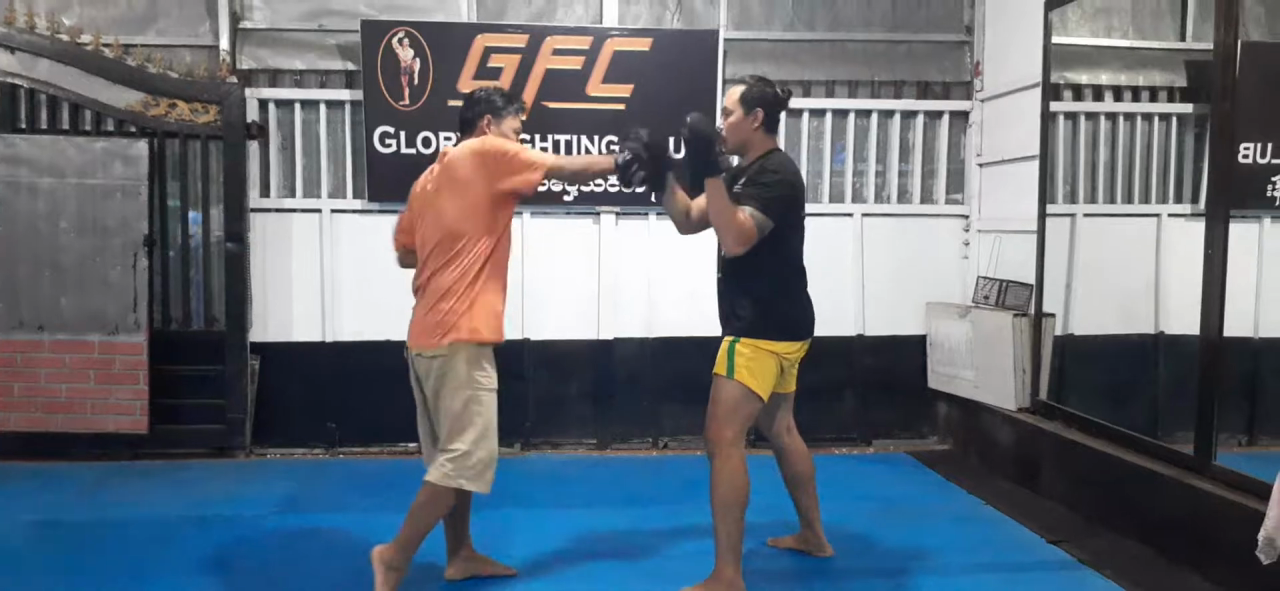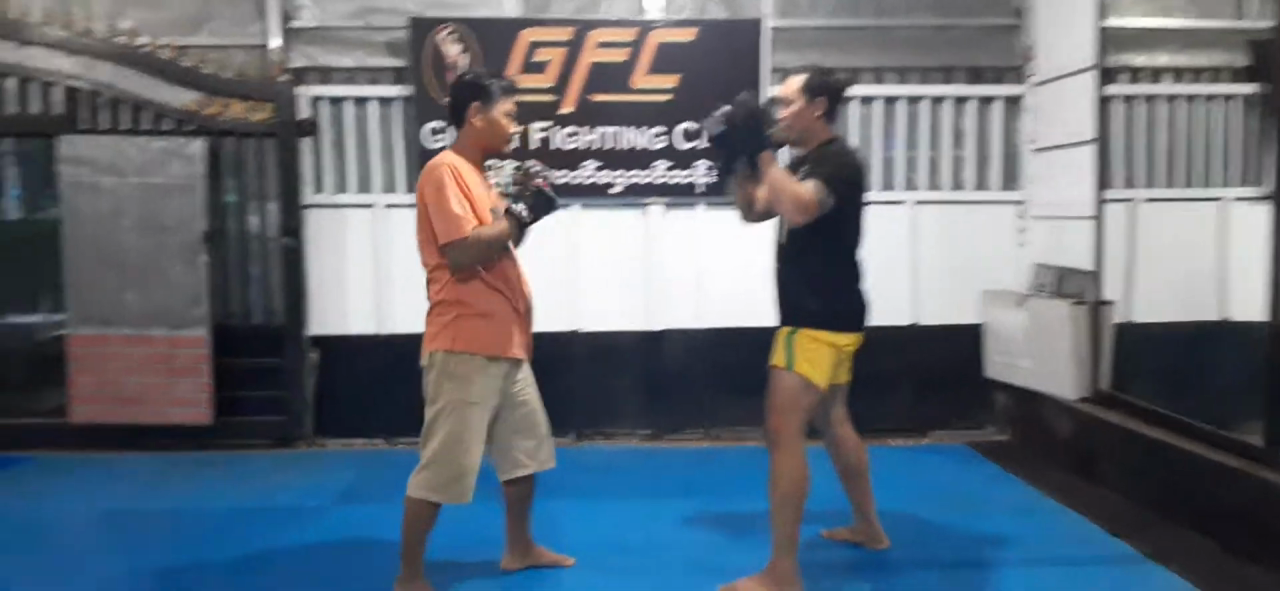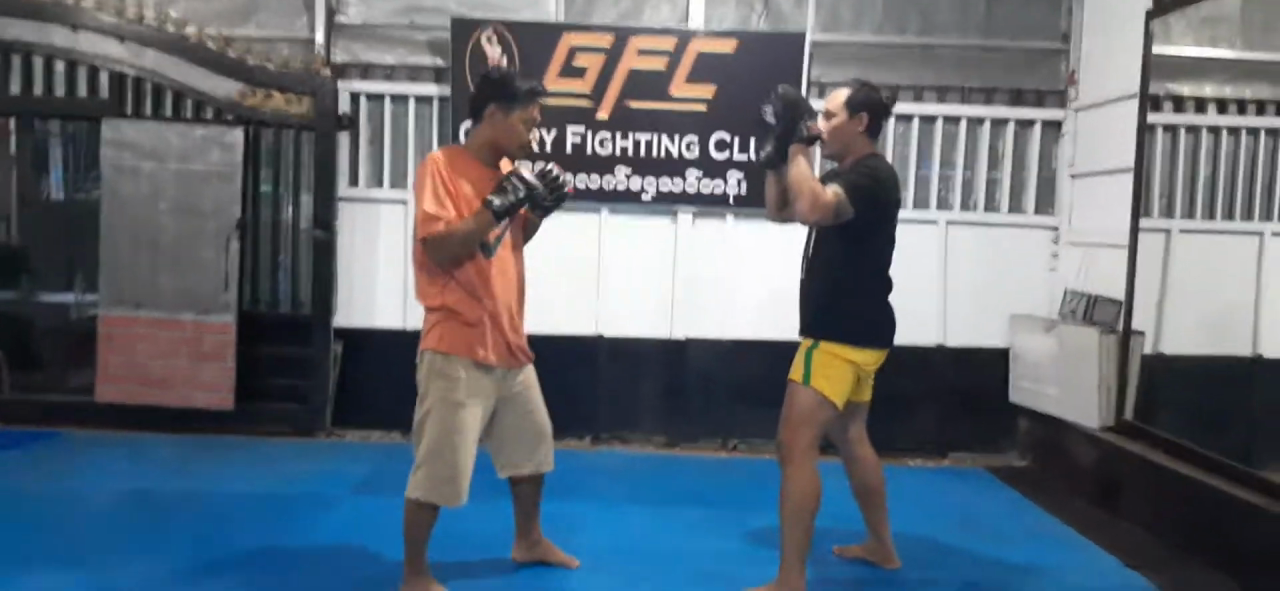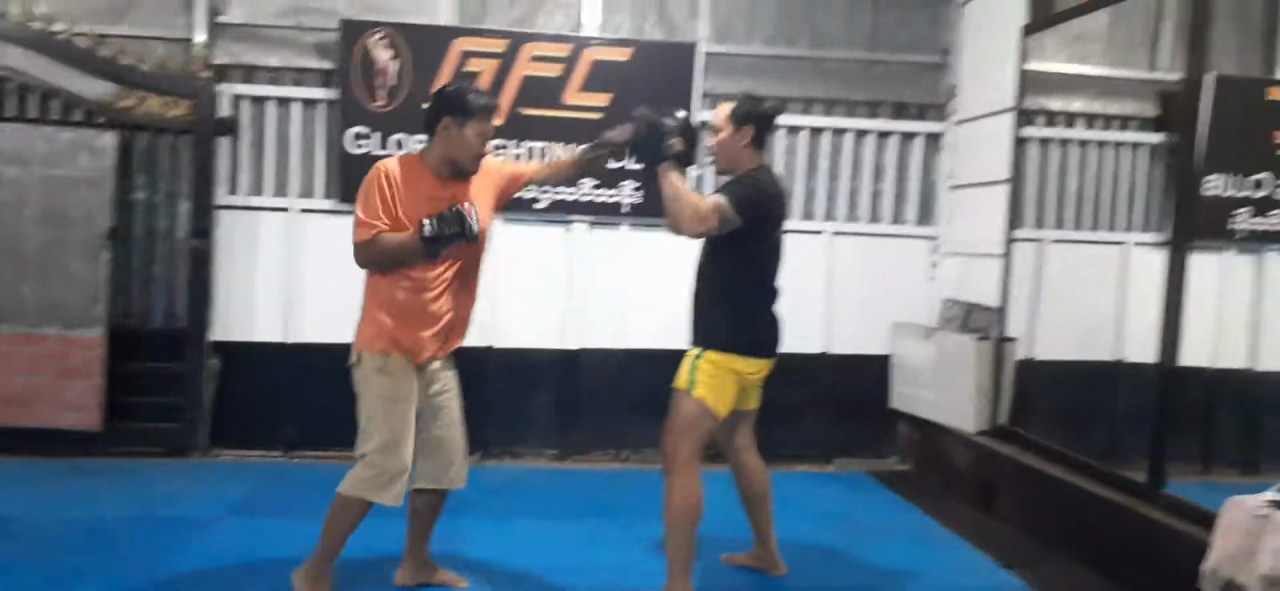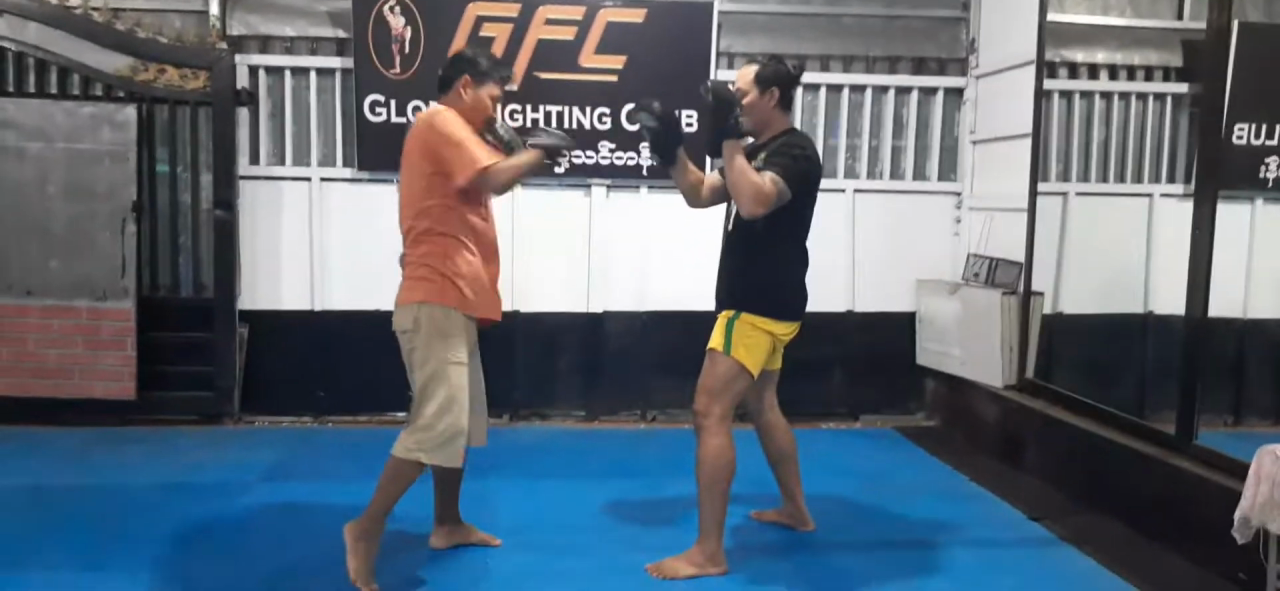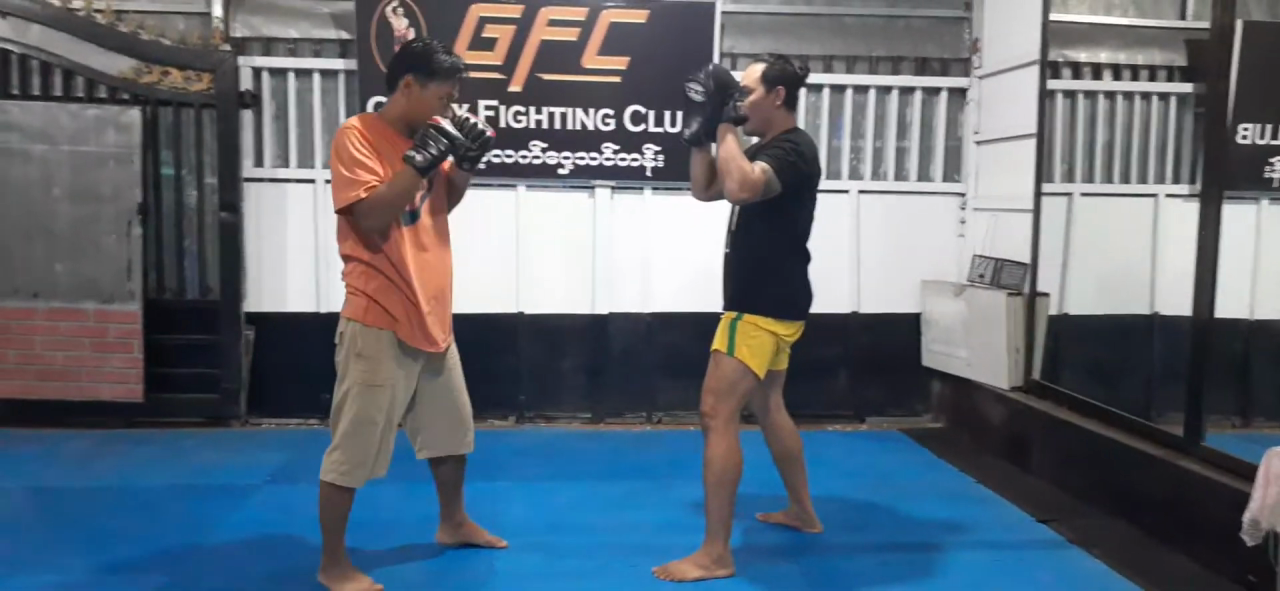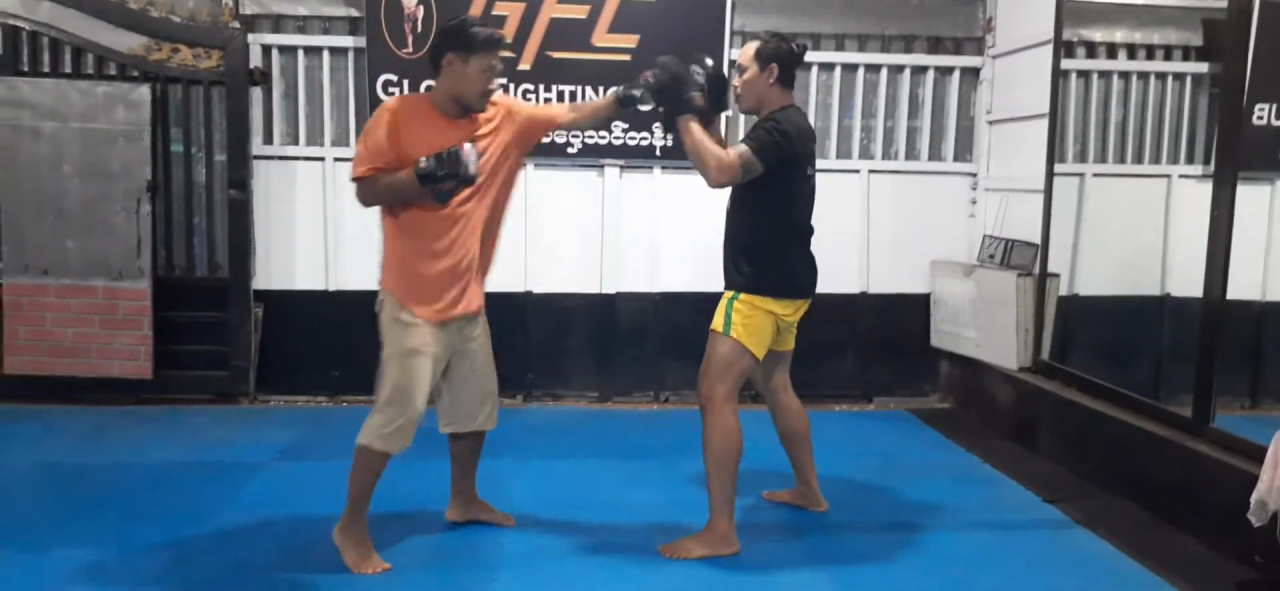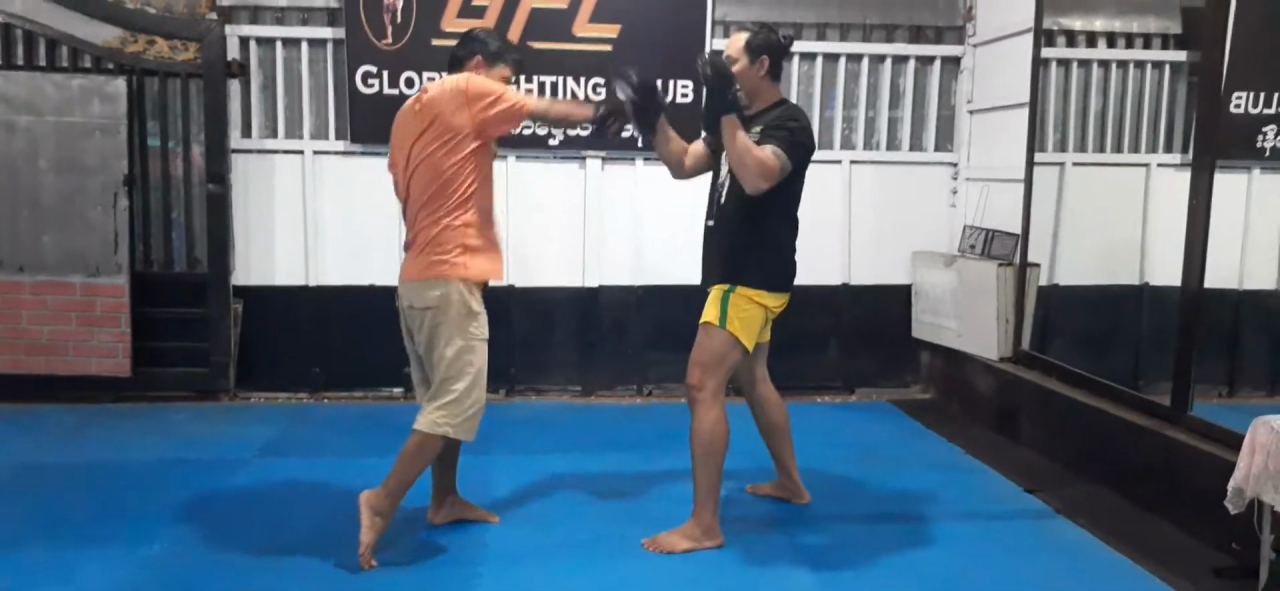
dt=0.5s
person 1, frame 1
left shoulder: (429, 178)
right shoulder: (485, 154)
left elbow: (405, 254)
right elbow: (564, 168)
right wrist: (621, 160)
left hip: (430, 335)
right hip: (459, 335)
left knee: (455, 453)
right knee: (464, 456)
person 1, frame 2
left shoulder: (473, 172)
right shoulder: (445, 169)
right elbow: (464, 254)
left wrist: (519, 212)
right wrist: (516, 214)
left hip: (502, 342)
right hip: (463, 345)
left knee: (527, 446)
right knee: (445, 464)
left ankle: (520, 546)
person 1, frame 3
left shoulder: (506, 170)
right shoulder: (440, 166)
right elbow: (436, 250)
left wrist: (539, 203)
right wrist: (499, 205)
left hip: (509, 343)
right hip: (456, 349)
left knee: (532, 444)
right knee: (440, 465)
left ankle: (529, 539)
person 1, frame 4
left shoulder: (487, 175)
right shoulder: (389, 174)
left elbow: (544, 171)
right elbow: (367, 253)
left wrist: (593, 154)
right wrist: (433, 230)
left hip: (437, 352)
right hip: (388, 348)
left knee: (444, 461)
right knee: (382, 464)
person 1, frame 5
left shoulder: (446, 130)
right shoulder: (440, 122)
left elbow: (478, 186)
right elbow: (493, 180)
left wrist: (510, 150)
right wrist: (542, 146)
left hip: (466, 303)
right hip: (437, 306)
left knee: (467, 420)
right knee: (439, 425)
left ankle: (447, 523)
right ankle: (367, 528)
person 1, frame 6
left shoulder: (425, 136)
right shoulder: (356, 135)
left elbow: (445, 201)
right elbow: (373, 218)
left wrist: (463, 161)
right wrist: (419, 158)
left hip: (431, 319)
right hip: (378, 324)
left knee: (451, 427)
right knee: (356, 444)
left ankle: (454, 523)
person 1, frame 7
left shoulder: (504, 114)
right shoulder: (395, 115)
left elbow: (569, 116)
right elbow: (368, 190)
left wrist: (620, 99)
right wrist: (428, 174)
left hip: (466, 295)
right hip: (410, 297)
left knee: (475, 400)
right knee: (396, 411)
left ankle: (464, 499)
right ankle: (351, 524)
person 1, frame 8
left shoulder: (410, 111)
right shoulder: (465, 92)
right elbow: (545, 110)
right wrist: (601, 111)
left hip: (422, 276)
right hip: (448, 277)
left knee: (450, 394)
right knee: (455, 400)
left ankle: (445, 499)
right ankle: (381, 500)
person 2, frame 1
left shoulder: (776, 174)
right shoulder: (745, 173)
left elbow: (736, 240)
right elbow: (689, 220)
left wrist: (710, 171)
right wrist: (663, 176)
left hip: (764, 329)
right hip: (772, 325)
left knee: (723, 438)
right knee: (779, 428)
right ankle: (813, 535)
person 2, frame 2
left shoulder: (837, 161)
right shoulder: (806, 161)
left elbow: (794, 212)
right elbow: (755, 209)
left wrist: (765, 152)
right wrist: (739, 165)
left hip: (821, 319)
right hip: (820, 315)
left knee: (783, 431)
right knee: (832, 420)
right ankle: (869, 527)
person 2, frame 3
left shoulder: (871, 175)
right shoulder: (846, 175)
left elbow: (811, 210)
right elbow: (781, 210)
left wrist: (798, 142)
right wrist: (778, 152)
left hip: (842, 335)
right hip: (854, 332)
left knee: (795, 445)
right knee: (850, 437)
right ankle: (881, 546)
person 2, frame 4
left shoulder: (756, 188)
right shoulder: (745, 187)
left elbow: (694, 220)
right elbow: (682, 222)
left wrist: (666, 161)
right wrist: (673, 165)
left hip: (728, 345)
right hip: (744, 342)
left knee: (679, 452)
right knee: (738, 445)
person 2, frame 5
left shoulder: (794, 152)
right shoulder: (758, 151)
left elbow: (753, 202)
right elbow: (700, 196)
left wrist: (727, 139)
right wrist: (671, 149)
left hip: (761, 306)
right hip: (757, 302)
left knee: (710, 413)
right knee: (761, 405)
left ankle: (708, 552)
right ankle: (795, 510)
person 2, frame 6
left shoulder: (793, 150)
right shoulder: (767, 149)
left elbow: (738, 188)
right elbow: (705, 189)
left wrist: (725, 124)
right wrist: (700, 131)
left hip: (764, 306)
right hip: (768, 302)
left knee: (717, 414)
right knee: (767, 406)
left ankle: (715, 554)
right ankle: (803, 511)
person 2, frame 7
left shoulder: (781, 128)
right shoulder: (779, 127)
left elbow: (718, 172)
right elbow: (719, 171)
left wrist: (684, 112)
right wrist: (703, 115)
left hip: (763, 286)
right hip: (780, 281)
left knee: (715, 393)
right knee: (775, 385)
left ankle: (720, 531)
right ankle: (809, 490)
person 2, frame 8
left shoulder: (788, 123)
right shoulder: (739, 121)
left elbow: (756, 178)
right elbow: (684, 165)
left wrist: (725, 113)
right wrist: (653, 117)
left hip: (753, 278)
right hip: (740, 274)
left knee: (703, 386)
right knee: (753, 378)
left ankle: (704, 524)
right ankle: (790, 482)
